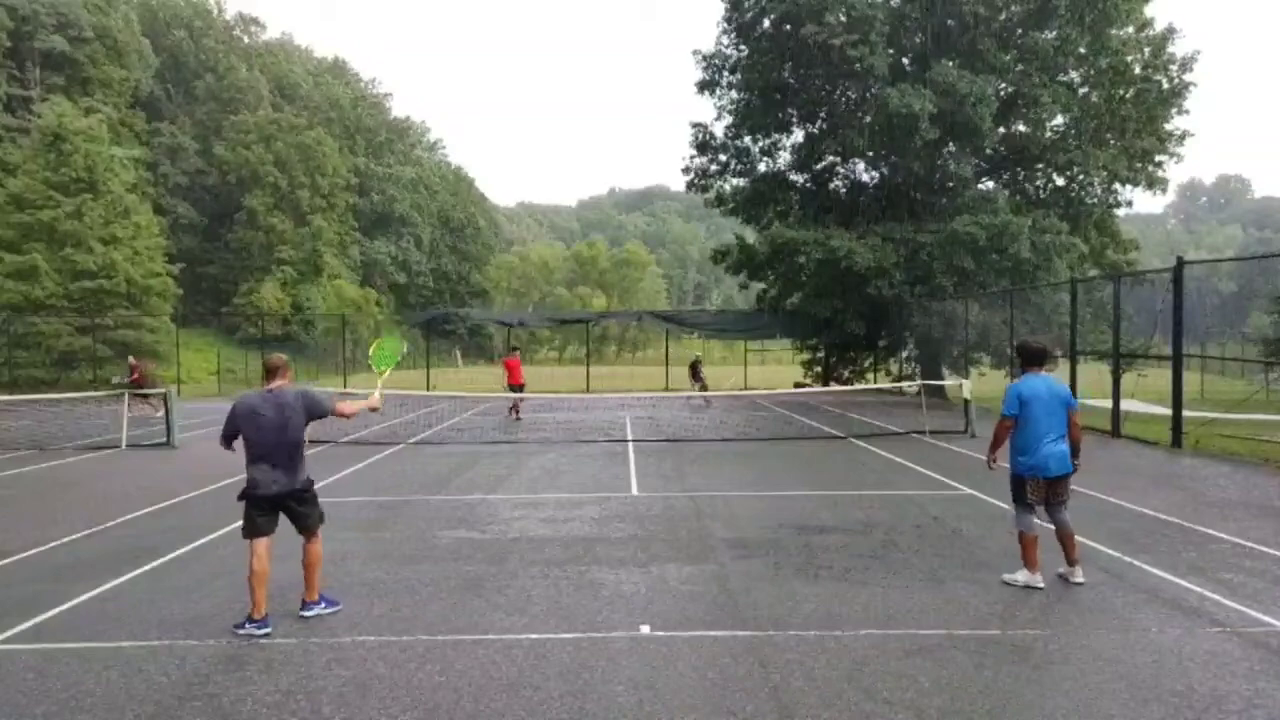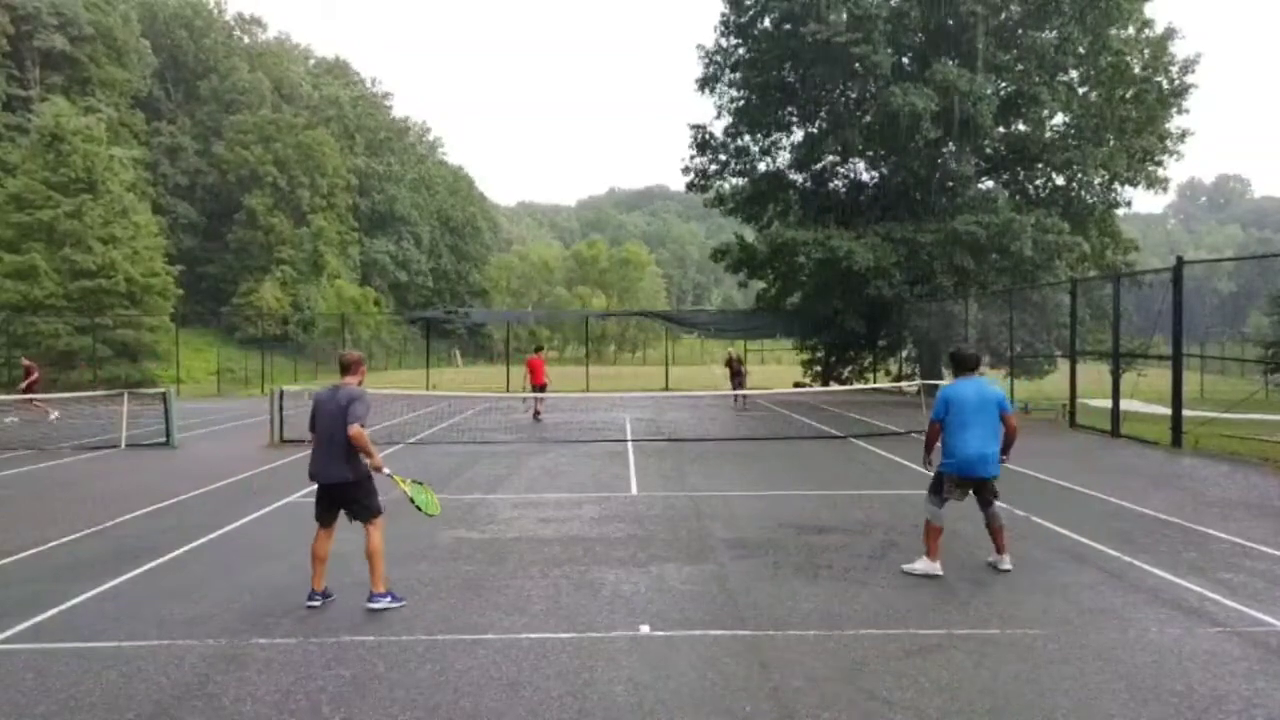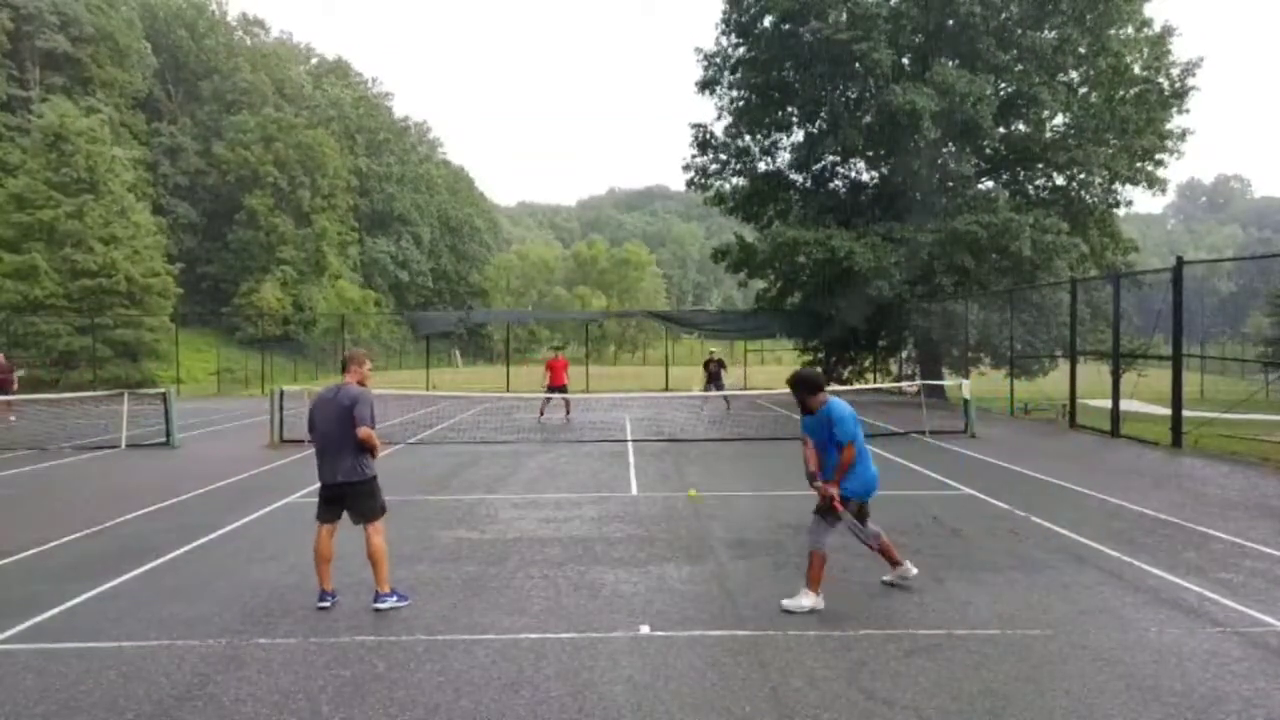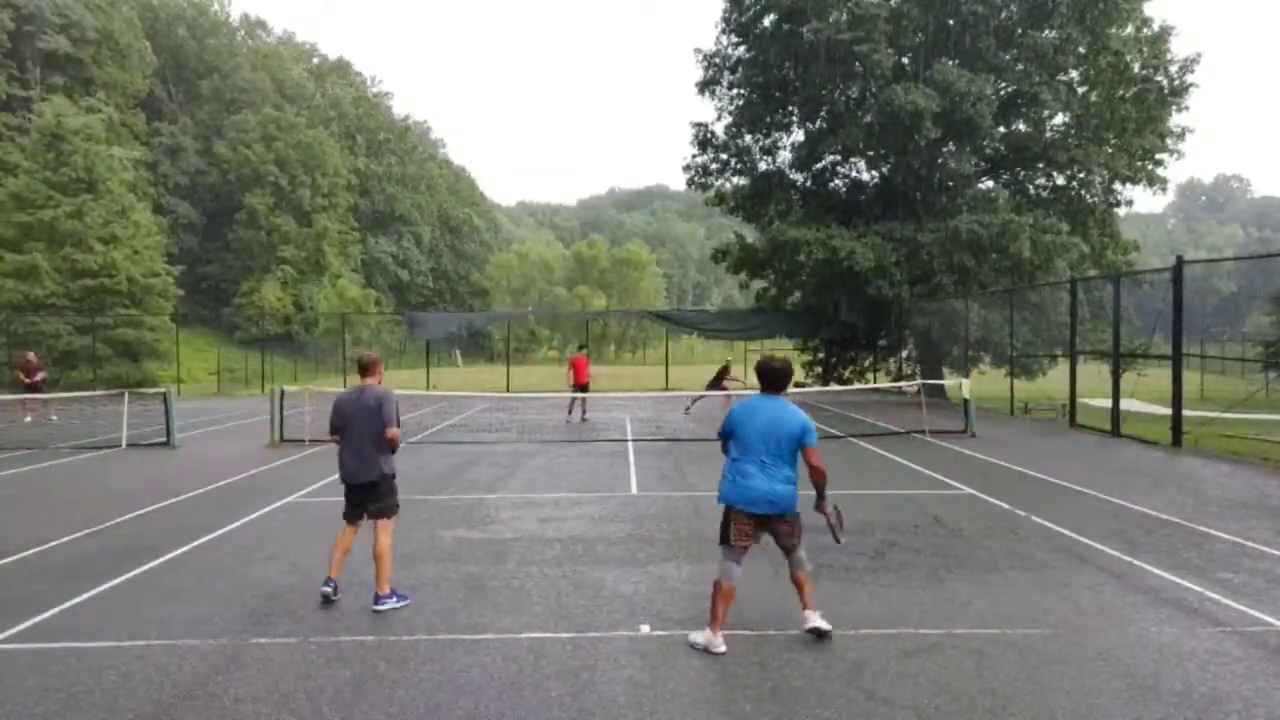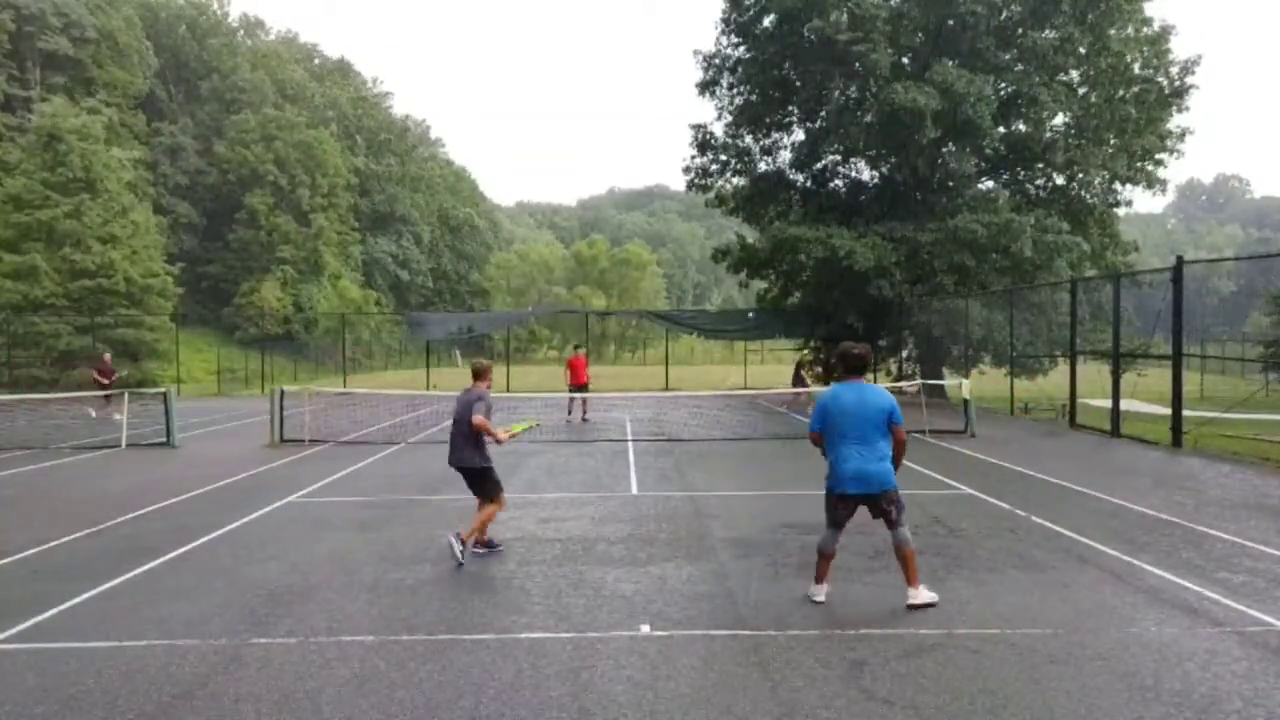
dt=1s
person 1, frame 1
left shoulder: (1018, 388)
right shoulder: (1062, 388)
left elbow: (1006, 425)
right elbow: (1075, 425)
left wrist: (992, 451)
right wrist: (1075, 457)
left hip: (1030, 464)
right hip: (1059, 461)
left knee: (1025, 513)
right knee: (1059, 513)
left ankle: (1032, 573)
right ankle: (1074, 569)
person 1, frame 2
left shoulder: (947, 392)
right shoulder: (996, 392)
left elbow: (934, 429)
right elbow: (1012, 427)
left wrist: (927, 455)
right wrist: (1004, 453)
left hip: (955, 461)
right hip: (986, 462)
left knee: (935, 504)
right knee: (988, 507)
left ankle: (931, 561)
right ankle: (1002, 557)
person 1, frame 3
left shoulder: (838, 412)
right shoulder: (809, 416)
left elbow: (849, 454)
right elbow: (810, 450)
left wrist: (830, 485)
right wrist: (817, 482)
left hip: (852, 483)
right hip: (855, 481)
left knee: (818, 529)
right knee: (861, 525)
left ankle: (811, 595)
right ankle: (902, 567)
person 1, frame 4
left shoulder: (739, 410)
right shoulder: (800, 419)
left elbow: (724, 444)
right elbow: (815, 465)
right wrist: (822, 497)
left hip: (742, 497)
right hip: (782, 500)
left knee: (730, 562)
right knee: (795, 553)
left ankle: (714, 634)
right ankle: (811, 616)
person 1, frame 5
left shoulder: (827, 398)
right shoulder: (885, 397)
left elbow: (815, 438)
right elbow: (900, 438)
left wrist: (828, 448)
right wrist: (894, 466)
left hip: (842, 479)
right hip: (879, 476)
left knee: (833, 531)
right knee: (898, 530)
left ankle: (819, 587)
right ankle: (915, 590)
person 2, frame 1
left shoulder: (243, 404)
right shoulder: (300, 397)
left elbow: (226, 442)
right elbow: (342, 410)
left wrist: (250, 440)
right wrist: (370, 403)
left hip: (260, 487)
right hip: (295, 484)
left knee: (259, 548)
right knee: (312, 537)
left ankle: (258, 617)
right ankle: (311, 600)
person 2, frame 2
left shoulder: (320, 396)
right shoulder: (357, 395)
right elbow: (354, 431)
right wrist: (373, 456)
left hip: (325, 474)
right hip: (352, 474)
left knee: (325, 529)
right knee: (374, 526)
left ankle: (316, 591)
right ankle: (378, 592)
person 2, frame 3
left shoulder: (320, 397)
right shoulder: (361, 395)
left elbow: (313, 434)
right elbow: (363, 432)
right wrist: (376, 446)
left hip: (329, 474)
right hip: (358, 474)
left knee: (326, 529)
right knee: (375, 528)
left ankle: (325, 592)
right ankle: (384, 593)
person 2, frame 4
left shoulder: (341, 400)
right shoulder: (384, 396)
left elbow: (336, 437)
right elbow: (392, 433)
right wrist: (394, 446)
left hip: (351, 473)
right hip: (379, 472)
left knee: (351, 526)
right knee: (383, 529)
left ankle: (330, 581)
right ankle: (384, 594)
person 2, frame 5
left shoulder: (464, 396)
right shoulder: (483, 396)
right elbow: (477, 420)
left wrist: (493, 433)
right wrist: (496, 435)
left hip: (459, 457)
right hip: (474, 459)
left knee: (487, 497)
right knee: (497, 503)
left ankle: (481, 540)
right ankle: (462, 537)
